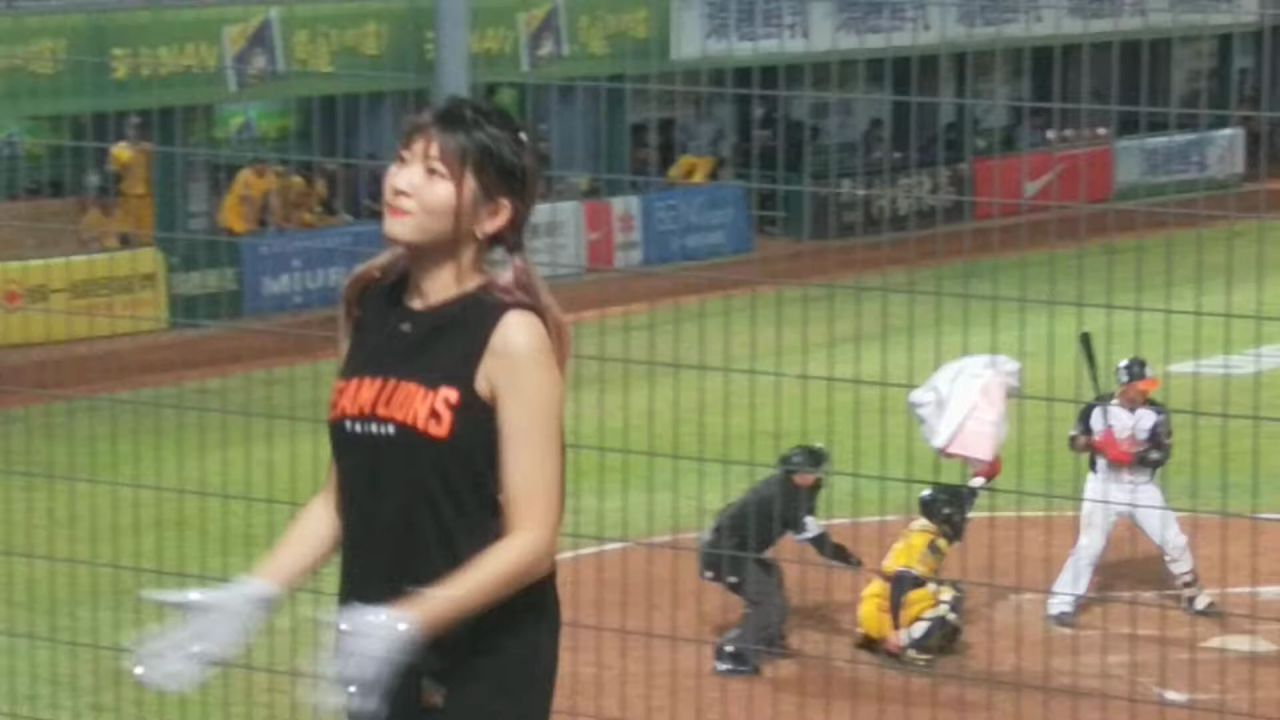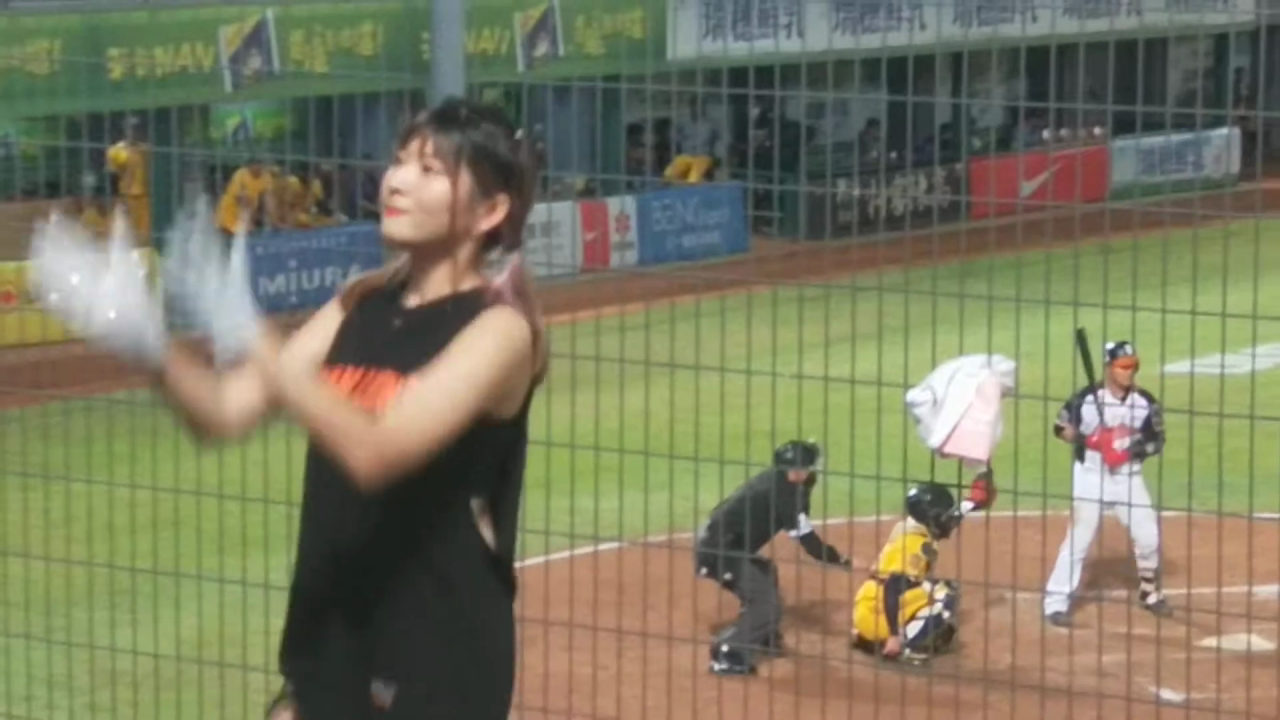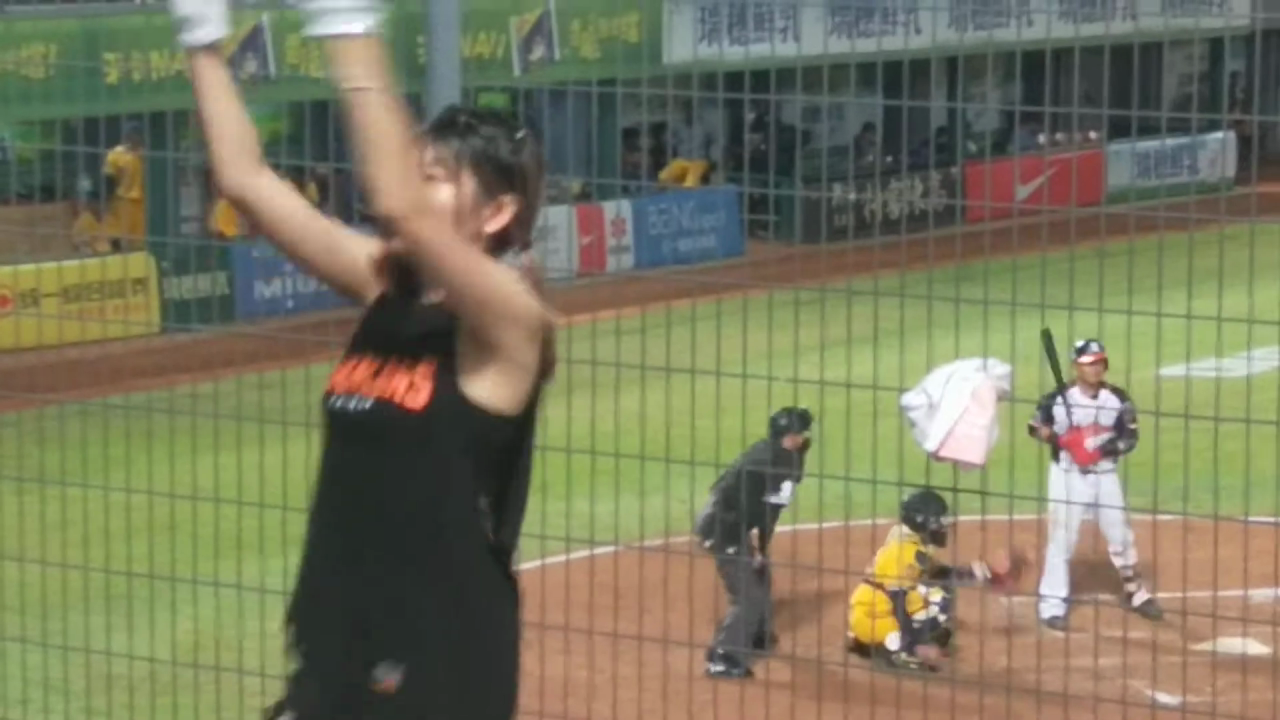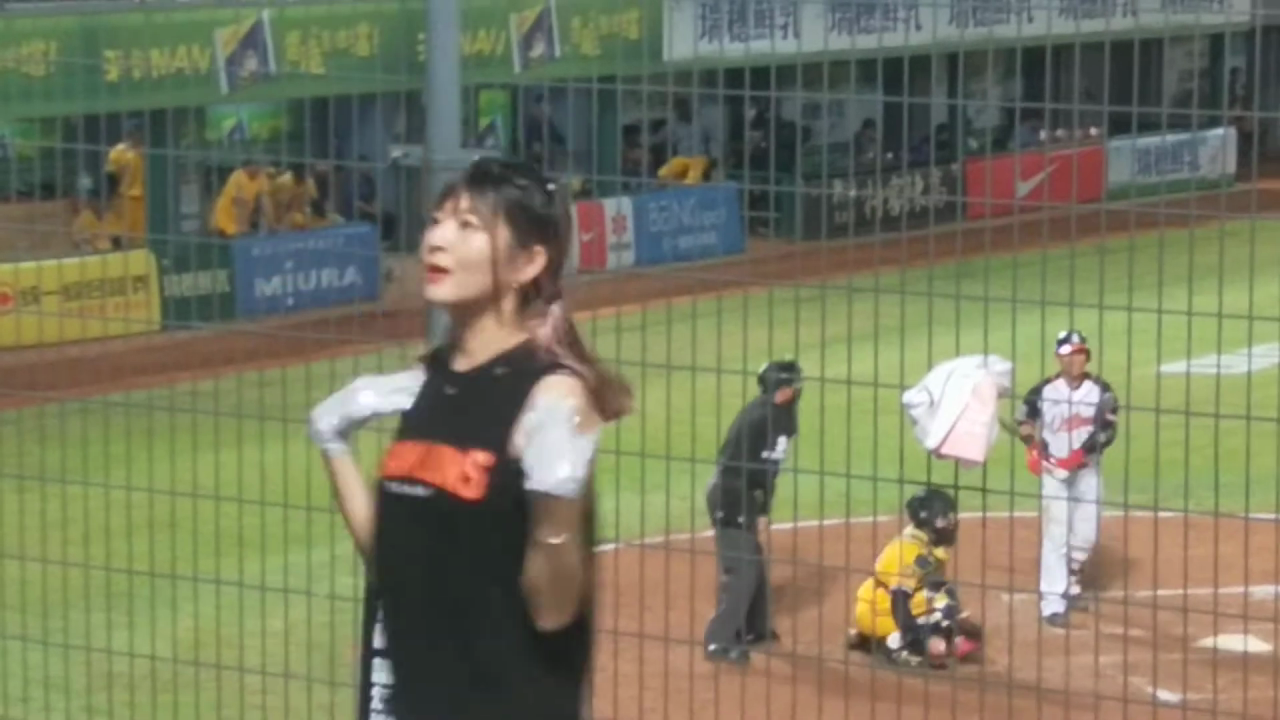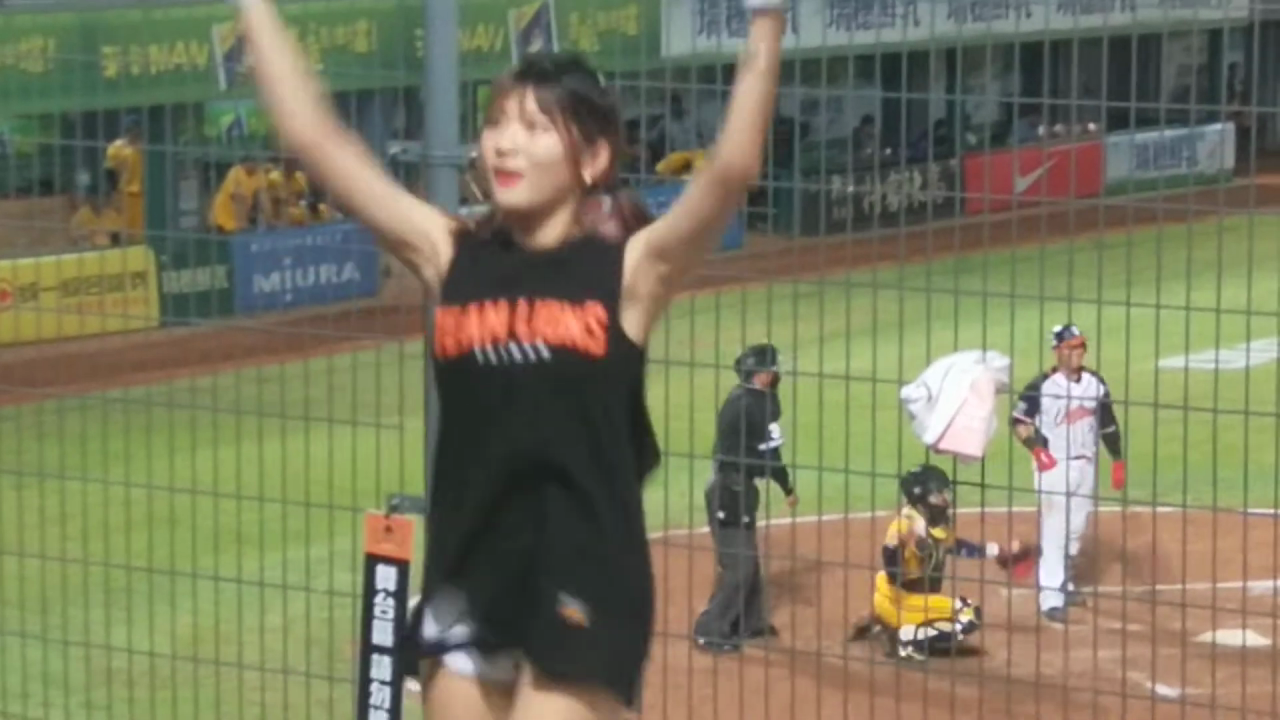
dt=0.3s
person 1, frame 1
left shoulder: (512, 339)
right shoulder: (370, 319)
left elbow: (533, 543)
right elbow: (342, 502)
left wrist: (409, 623)
right wrist: (247, 599)
left hip: (485, 665)
right hip: (375, 658)
person 1, frame 2
left shoulder: (496, 333)
right shoulder: (357, 309)
left elbow: (371, 451)
right elbow: (225, 412)
left wrist: (249, 343)
right wrist: (154, 342)
left hip: (438, 659)
right hip: (328, 647)
person 1, frame 3
left shoulder: (511, 324)
right shoulder: (383, 291)
left elbow: (403, 209)
right elbow: (247, 182)
left hip: (441, 657)
right hip: (334, 635)
person 1, frame 4
left shoulder: (551, 394)
right shoulder: (428, 381)
left elbow: (553, 610)
right elbow: (384, 544)
left wrist: (559, 494)
right wrist: (333, 441)
person 1, frame 5
left shoulder: (629, 269)
right shoulder: (449, 255)
left elbow: (732, 173)
right elbow: (311, 139)
left hip: (587, 584)
right hip: (469, 572)
person 2, frame 1
left shoulder: (1156, 413)
right shoulder: (1096, 409)
left elbow: (1162, 453)
right elbow: (1075, 441)
left wrist: (1131, 456)
right wrist: (1095, 444)
left hip: (1143, 487)
right hip: (1103, 486)
left knee: (1175, 542)
right knee: (1089, 546)
left ankle: (1194, 598)
right ankle: (1061, 603)
person 2, frame 2
left shoulder: (1146, 402)
right shoulder: (1085, 398)
left elbow: (1156, 441)
right elbow: (1061, 430)
left wrist: (1126, 454)
right wrist: (1088, 440)
left hip: (1128, 478)
right hip: (1090, 477)
left knee: (1149, 538)
right knee: (1078, 540)
left ankle: (1150, 594)
right ankle: (1056, 602)
person 2, frame 3
left shoulder: (1118, 399)
right shoulder: (1057, 398)
left elbow: (1130, 439)
right elbow: (1036, 428)
left wrist: (1098, 453)
right wrist: (1059, 438)
left hip: (1105, 476)
right hip: (1066, 476)
left knee: (1120, 536)
right knee: (1062, 542)
left ankle: (1136, 595)
right ankle: (1053, 607)
person 2, frame 4
left shoulder: (1101, 390)
right shoulder: (1044, 390)
left elbow: (1108, 431)
right elbow: (1024, 423)
left wrist: (1079, 454)
right wrist: (1032, 448)
left hip: (1088, 470)
right hip: (1054, 472)
left knee: (1086, 533)
right knee: (1055, 537)
left ankle: (1070, 586)
right ankle: (1052, 602)
person 2, frame 5
left shoulder: (1095, 382)
right shoulder: (1042, 385)
left elbow: (1107, 422)
right elbow: (1018, 421)
left wrist: (1118, 460)
right wrist: (1036, 449)
left hip: (1085, 464)
right hip: (1053, 466)
left knee: (1075, 529)
right knee: (1053, 531)
left ankle: (1064, 583)
right ankle: (1050, 597)
person 3, frame 1
left shoulder: (780, 484)
right shoulder: (788, 499)
right elbow: (822, 544)
right wrist: (855, 562)
left hip: (724, 545)
right hip: (723, 554)
left knee: (770, 576)
right knee: (772, 605)
left ankle: (765, 638)
right ankle: (731, 655)
person 3, frame 2
left shoulder: (774, 481)
right shoulder: (782, 495)
right elbow: (811, 544)
right wrist: (843, 561)
left hip: (718, 541)
right hip: (718, 551)
left knee: (765, 574)
right knee: (767, 605)
left ankle: (760, 637)
right ankle: (726, 654)
person 3, frame 3
left shoulder: (765, 449)
right shoulder: (782, 463)
right elbow: (768, 514)
right wrist: (760, 549)
left hip: (718, 521)
right hip: (723, 527)
left knee: (758, 575)
right knee: (749, 593)
left ankle: (755, 636)
right ankle: (723, 659)
person 3, frame 4
left shoulder: (758, 408)
right shoulder: (776, 418)
right elbow: (767, 470)
right wrist: (763, 509)
left hip: (726, 491)
right hip: (733, 496)
left knee: (753, 562)
right knee: (740, 569)
left ankle: (753, 627)
right ankle: (721, 640)
person 3, frame 5
left shoulder: (738, 397)
right shoulder: (758, 405)
right elbow: (769, 455)
right wrist: (788, 489)
left hip: (725, 485)
right hip: (734, 489)
left knee: (746, 558)
right knee: (737, 563)
left ankle: (750, 622)
right ankle: (710, 630)
person 4, frame 1
left shoulder: (921, 529)
right shoulder: (926, 543)
right elbow: (899, 584)
right wrist: (896, 629)
left hip: (877, 608)
right hip: (880, 613)
right knee: (950, 596)
left ankle: (873, 637)
right ankle: (907, 647)
person 4, frame 2
left shoulder: (908, 528)
right shoulder: (915, 545)
right elbow: (892, 590)
left wrist: (970, 505)
right wrist: (894, 635)
left hip: (873, 609)
right hip: (872, 615)
right knee: (945, 594)
left ankle: (869, 638)
right ankle: (903, 648)
person 4, frame 3
left shoulder: (915, 542)
right shoulder: (907, 551)
left elbow: (938, 573)
right elbow: (898, 604)
left wrist: (980, 572)
right wrist: (921, 644)
left hip: (878, 612)
right hip: (869, 618)
right knee: (940, 599)
left ankle: (868, 641)
right ankle: (894, 650)
person 4, frame 4
left shoulder: (933, 546)
right shoulder: (912, 551)
left elbow: (939, 585)
right elbow: (899, 603)
left wrist: (961, 618)
right wrist: (927, 639)
left hip: (880, 607)
right hip: (875, 613)
right knee: (943, 603)
right ankle: (895, 647)
person 4, frame 5
left shoulder: (939, 523)
right shoulder: (905, 525)
left elbow: (956, 546)
right elbow: (890, 563)
left wrist: (996, 551)
right wrist: (904, 541)
left hip: (917, 598)
right hip: (896, 601)
right knee: (967, 616)
left ankle: (884, 625)
right ankle: (904, 639)
